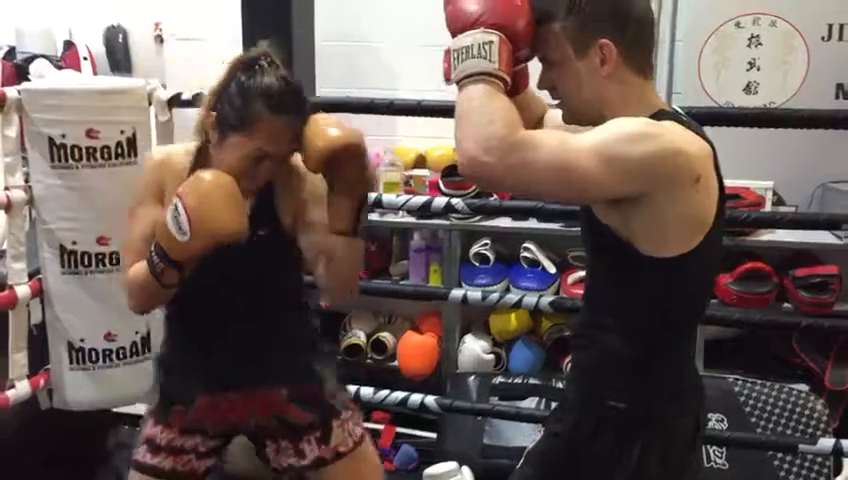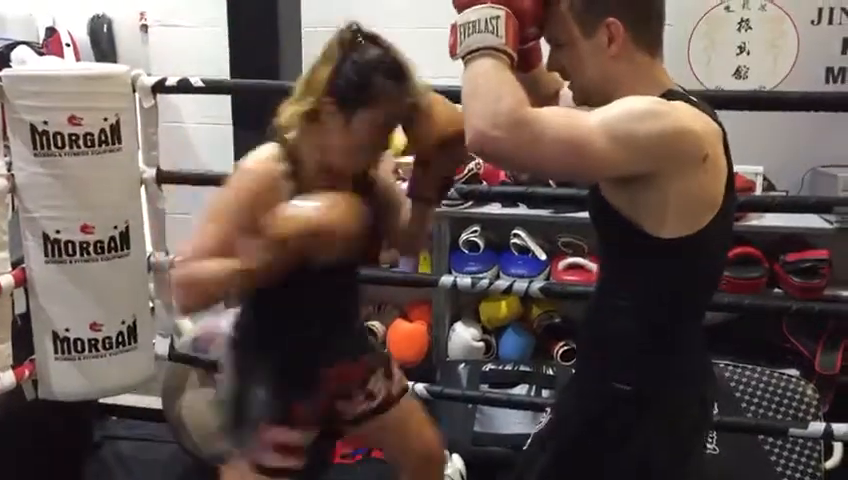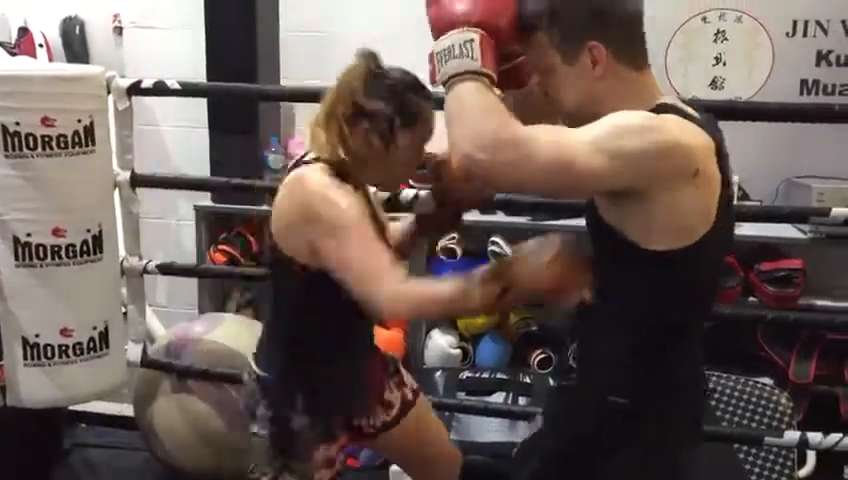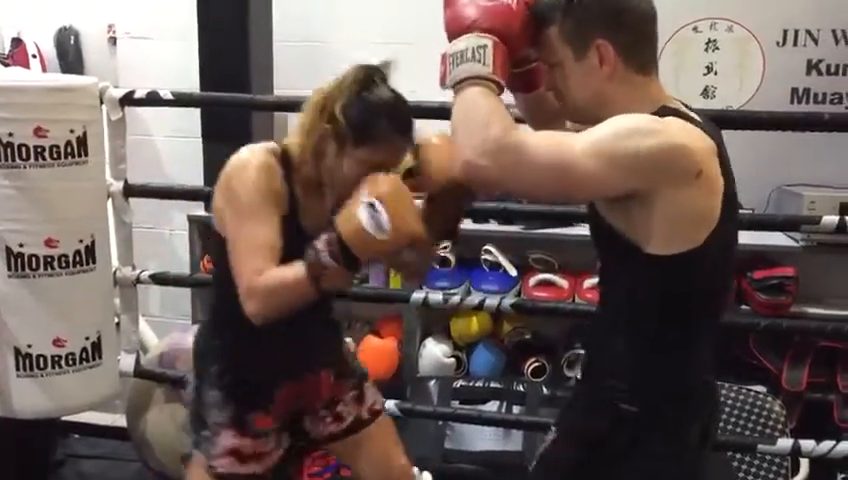
dt=1s
person 1, frame 1
left shoulder: (659, 150)
right shoulder: (647, 135)
left elbow: (486, 157)
right elbow: (534, 130)
left wrist: (480, 54)
right wrist: (507, 69)
left hip: (629, 420)
right hip: (640, 400)
person 1, frame 2
left shoulder: (667, 130)
right shoulder: (661, 116)
left elbow: (494, 131)
right elbow: (543, 111)
right wrist: (519, 44)
left hip: (637, 402)
right hip: (640, 384)
person 1, frame 3
left shoulder: (659, 144)
right shoulder: (667, 125)
left elbow: (481, 156)
right elbow: (541, 129)
left wrist: (465, 52)
right wrist: (506, 58)
left hip: (632, 414)
right hip: (632, 394)
person 1, frame 4
left shoulder: (661, 147)
right shoulder: (675, 130)
left elbow: (483, 160)
right elbow: (557, 150)
left wrist: (475, 49)
right wrist: (520, 64)
left hip: (641, 422)
right hip: (651, 399)
person 2, frame 1
left shoulder: (298, 181)
right shoulder: (165, 171)
left elbow: (340, 287)
right elbow: (137, 296)
left wrist: (345, 199)
right wrist: (175, 253)
left hip: (290, 377)
right hip: (192, 383)
person 2, frame 2
left shoulder: (365, 163)
right shoulder: (265, 176)
left elbow: (407, 240)
right elbow: (186, 287)
left wrist: (431, 180)
right wrist: (268, 257)
left hip: (346, 351)
right hip: (272, 370)
person 2, frame 3
left shoulder: (349, 177)
right shoulder: (318, 194)
left elbow: (383, 249)
right elbow: (394, 300)
left wrist: (438, 213)
right wrist: (506, 280)
left hip: (354, 365)
right hip: (297, 389)
person 2, frame 4
left shoulder: (350, 183)
right shoulder: (254, 172)
left elbow: (408, 259)
right elbow: (260, 298)
right wrist: (341, 251)
left hip: (317, 364)
right hip: (239, 375)
